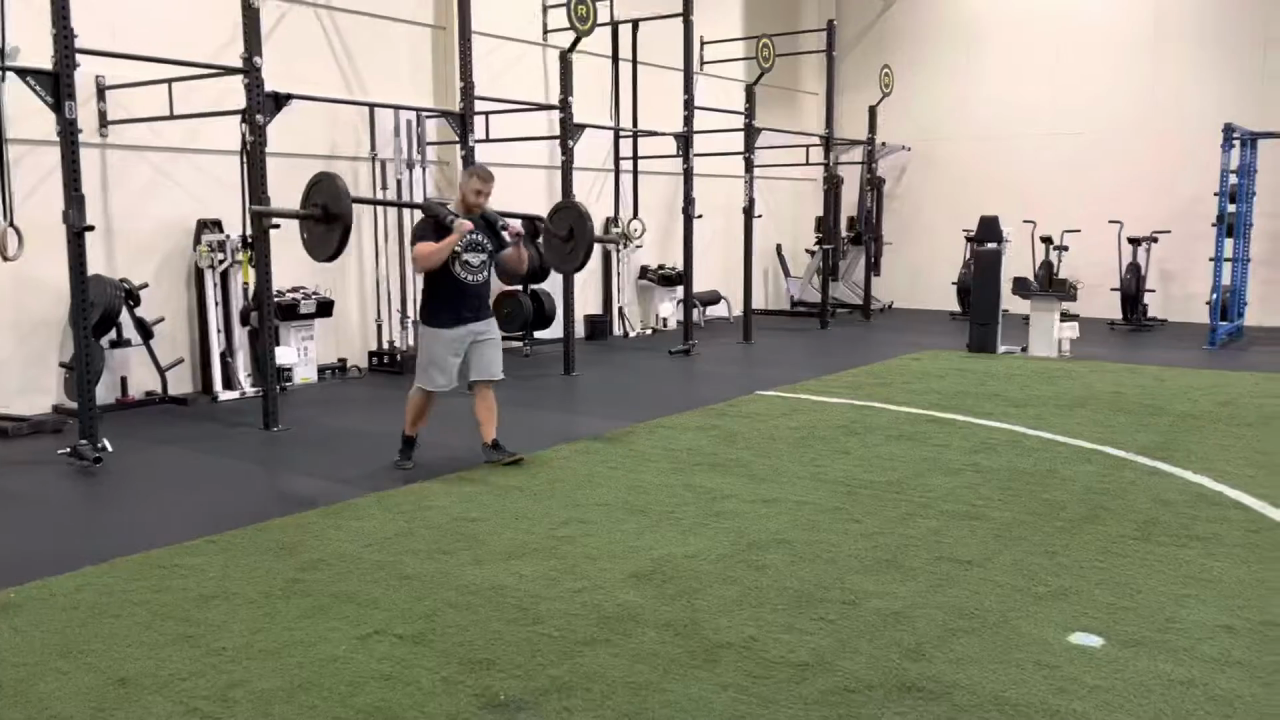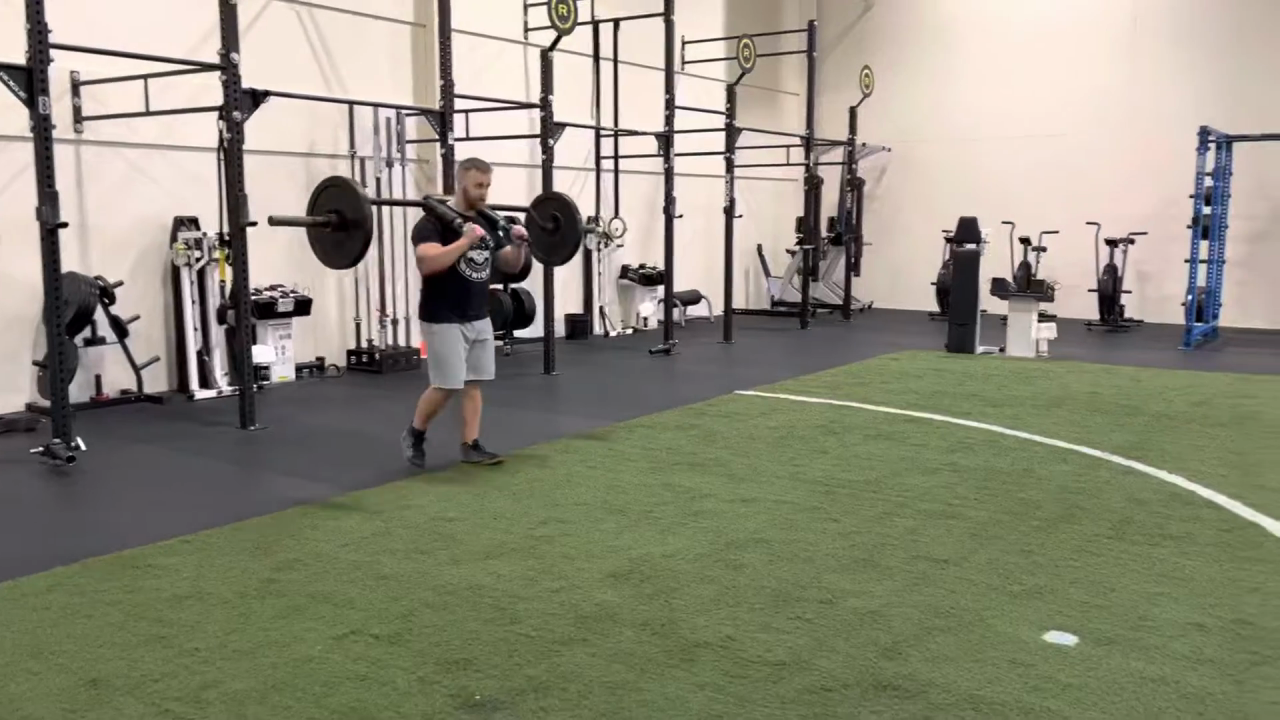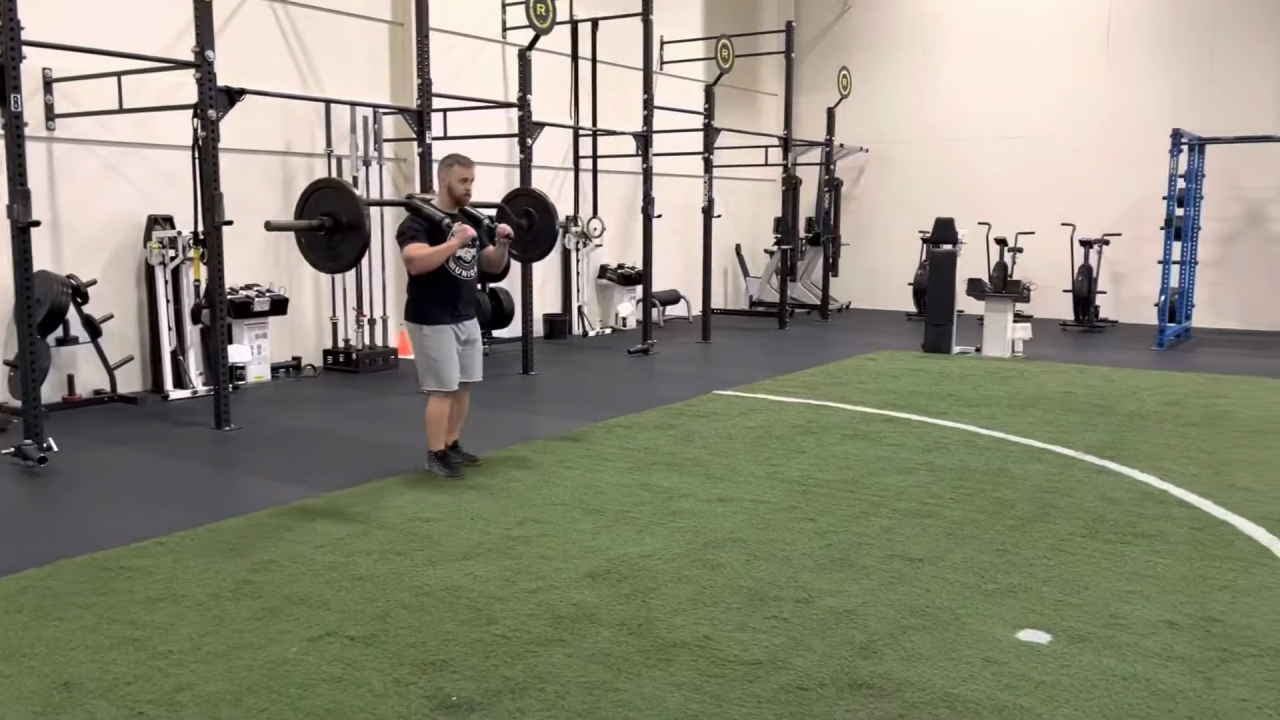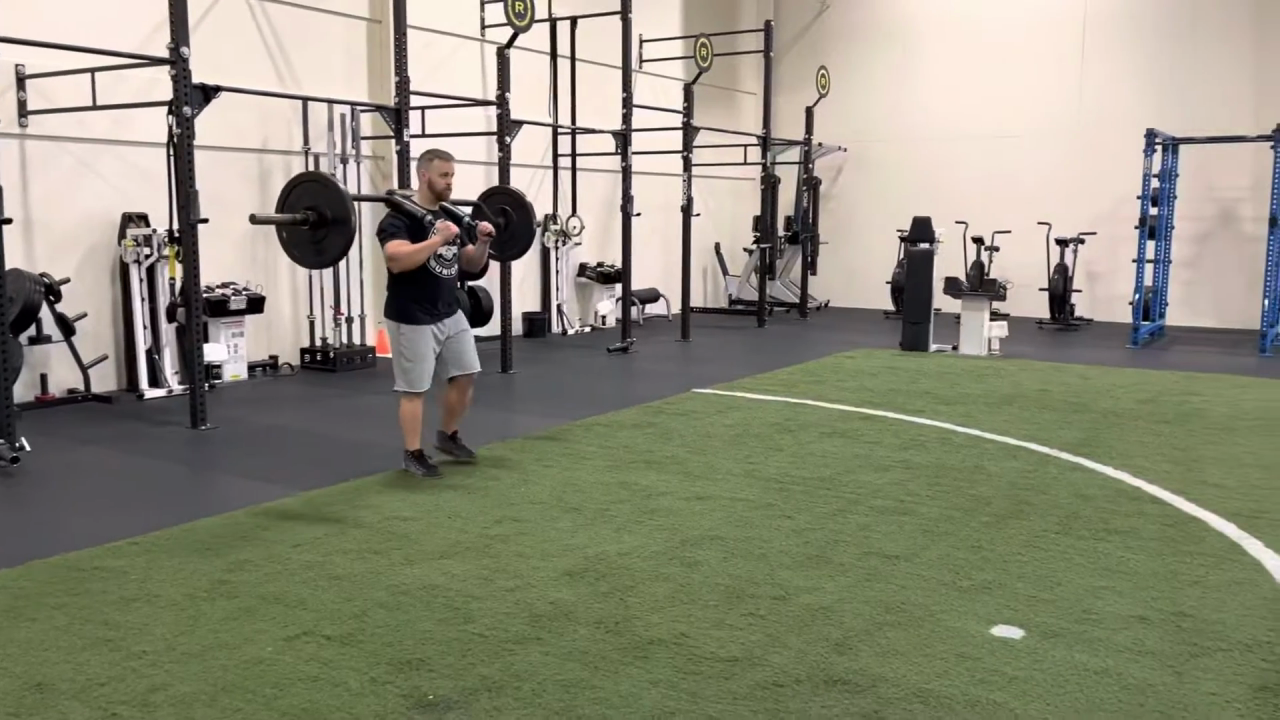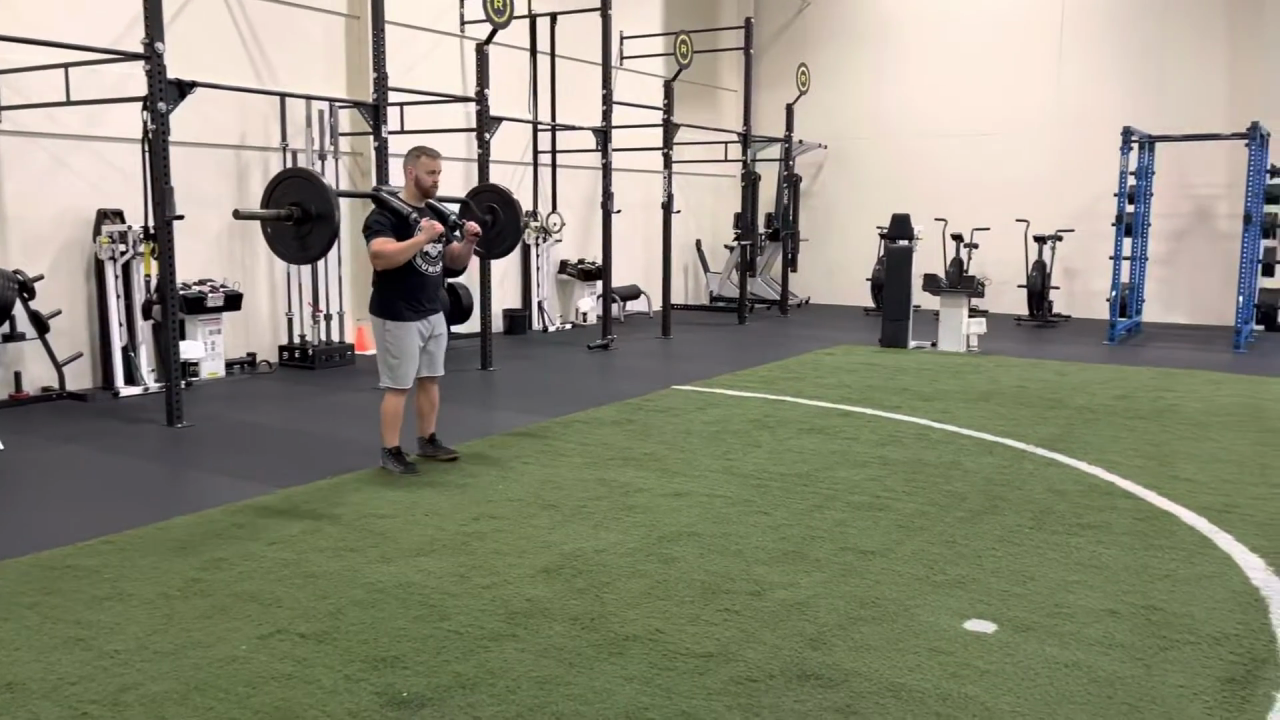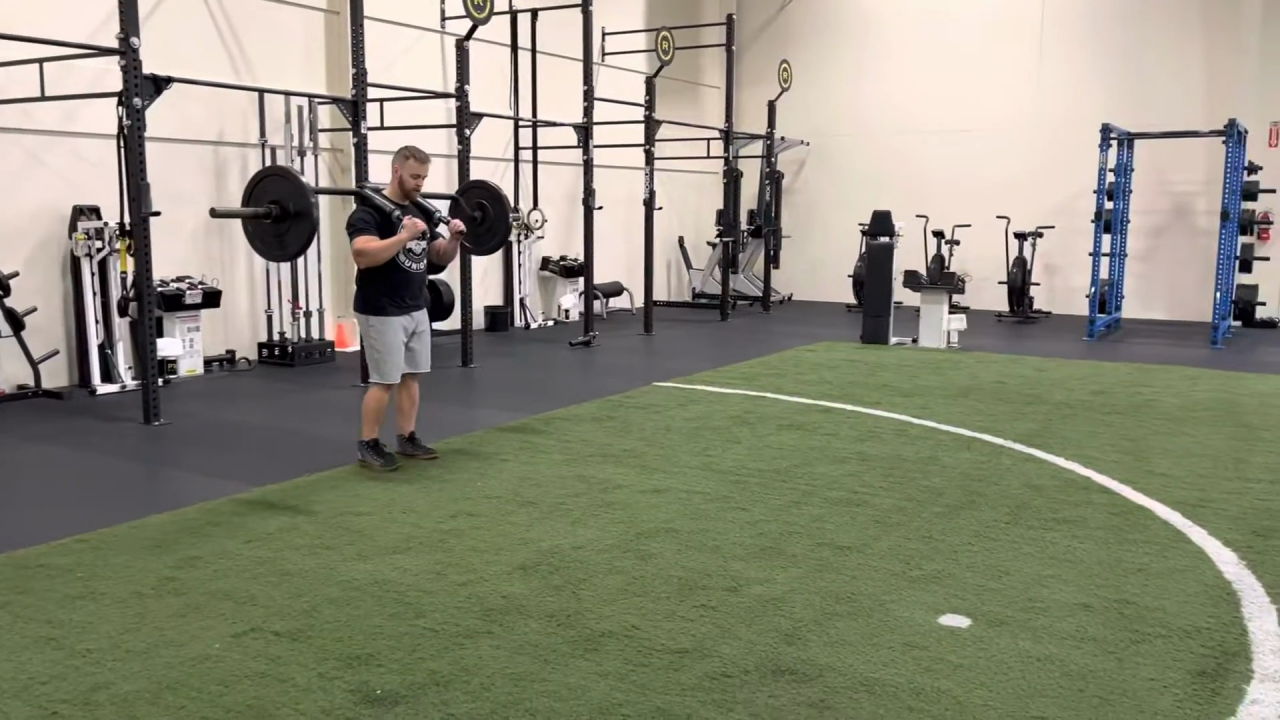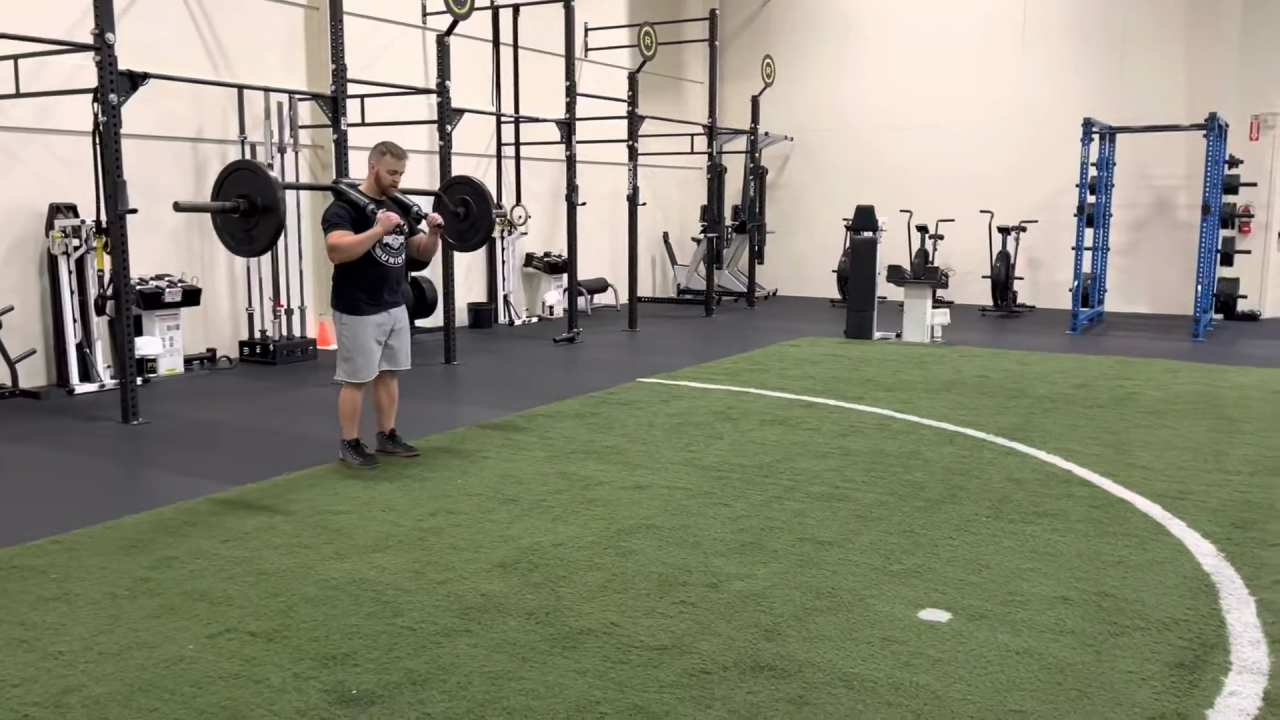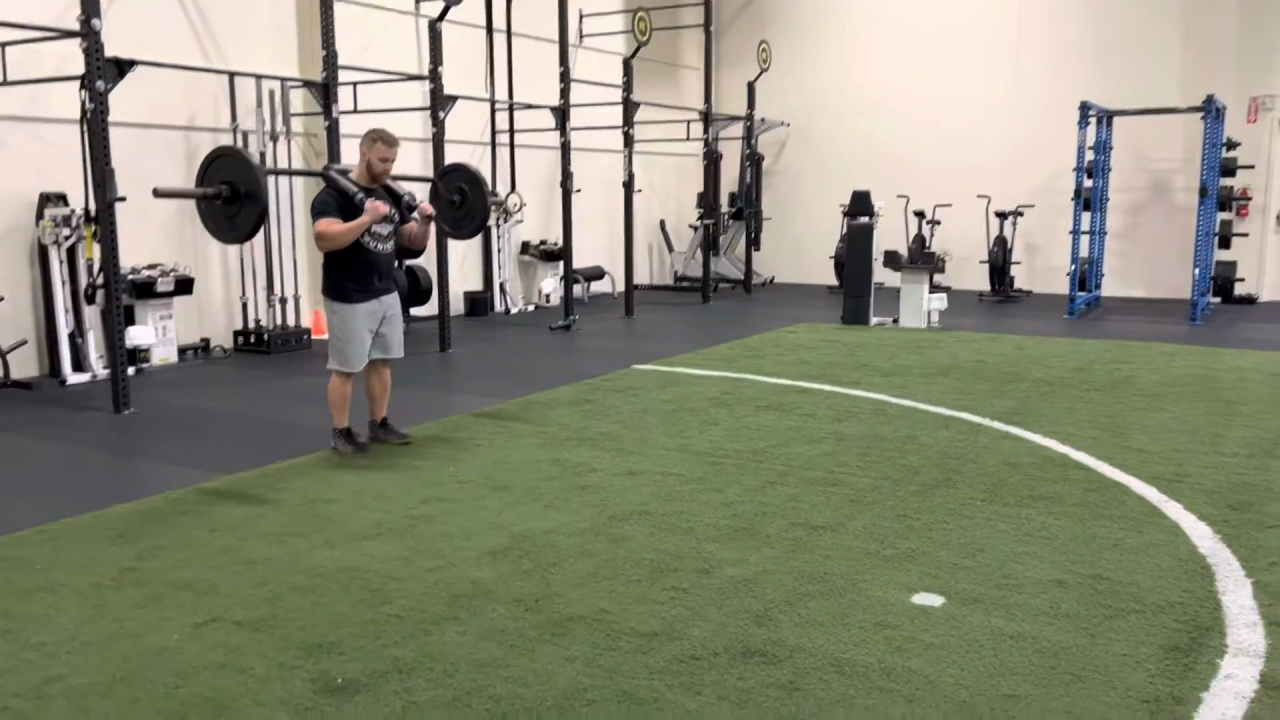
dt=0.3s
person 1, frame 1
left shoulder: (489, 225)
right shoulder: (433, 224)
left elbow: (518, 266)
right elbow: (421, 263)
left wrist: (518, 243)
right wrist: (456, 237)
left hip: (482, 320)
right hip: (442, 323)
left knee: (485, 383)
right knee: (428, 387)
left ankle: (490, 445)
right ankle: (407, 442)
person 1, frame 2
left shoulder: (487, 222)
right shoulder: (434, 222)
left elbow: (511, 265)
right elbow: (427, 264)
left wrist: (519, 244)
right wrist: (466, 240)
left hip: (479, 318)
right hip: (443, 319)
left knee: (474, 383)
right knee: (447, 385)
left ankle: (471, 445)
right ankle: (415, 433)
person 1, frame 3
left shoulder: (469, 221)
right shoulder: (419, 222)
left elbow: (493, 265)
right elbow: (415, 262)
left wrist: (502, 244)
right wrist: (456, 241)
left hip: (467, 317)
right hip: (432, 321)
left knee: (463, 385)
right knee: (442, 388)
left ankle: (451, 445)
right ankle: (436, 454)
person 1, frame 4
left shoulder: (450, 218)
right shoulder: (400, 218)
left elbow: (473, 264)
right elbow: (397, 260)
left wrist: (483, 242)
right wrist: (439, 238)
left hip: (450, 314)
right hip: (413, 319)
left knee: (465, 376)
right knee: (414, 389)
left ankle: (448, 436)
right ankle: (413, 454)
person 1, frame 5
left shoulder: (435, 215)
right shoulder: (386, 215)
left elbow: (456, 261)
right elbow: (381, 258)
left wrist: (469, 241)
right wrist: (423, 238)
left hip: (433, 313)
right hip: (398, 317)
left knee: (429, 379)
right knee: (397, 385)
left ankle: (427, 441)
right ankle: (390, 451)
person 1, frame 6
left shoulder: (419, 212)
right shoulder: (369, 212)
left elbow: (441, 257)
right elbow: (363, 256)
left wrist: (454, 238)
right wrist: (405, 235)
left hip: (416, 309)
right hip: (381, 312)
left knee: (410, 376)
right knee: (385, 380)
left ankle: (407, 438)
right ankle: (368, 443)
person 1, frame 7
left shoulder: (398, 208)
right shoulder: (345, 207)
left elbow: (423, 253)
right elbow: (336, 250)
left wrist: (433, 232)
right wrist: (378, 230)
left hip: (395, 306)
right hip: (358, 310)
left knee: (389, 373)
right knee: (356, 379)
left ankle: (388, 436)
right ankle: (350, 444)
person 1, frame 8
left shoulder: (390, 196)
right shoulder: (334, 195)
left elbow: (415, 242)
right elbow: (324, 238)
left wrist: (424, 221)
right wrist: (367, 218)
left hip: (386, 294)
right hip: (349, 298)
left knee: (382, 362)
right knee: (346, 368)
left ankle: (380, 424)
right ankle: (341, 433)
